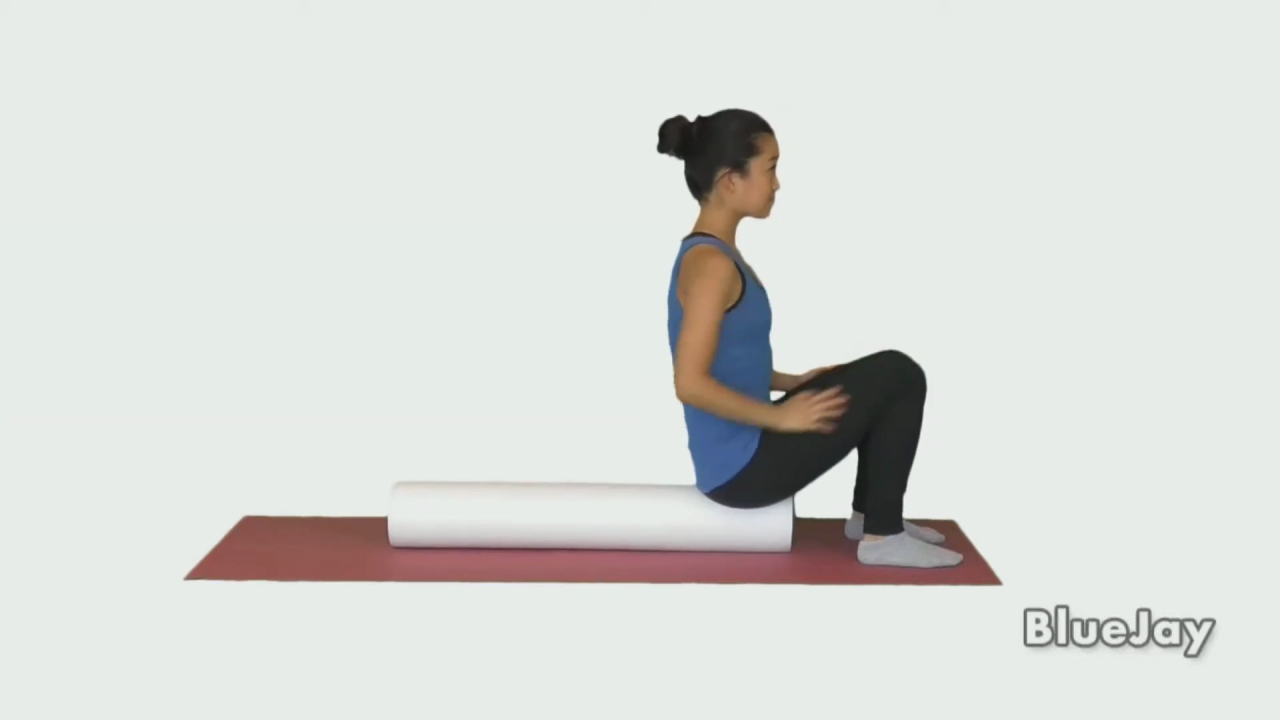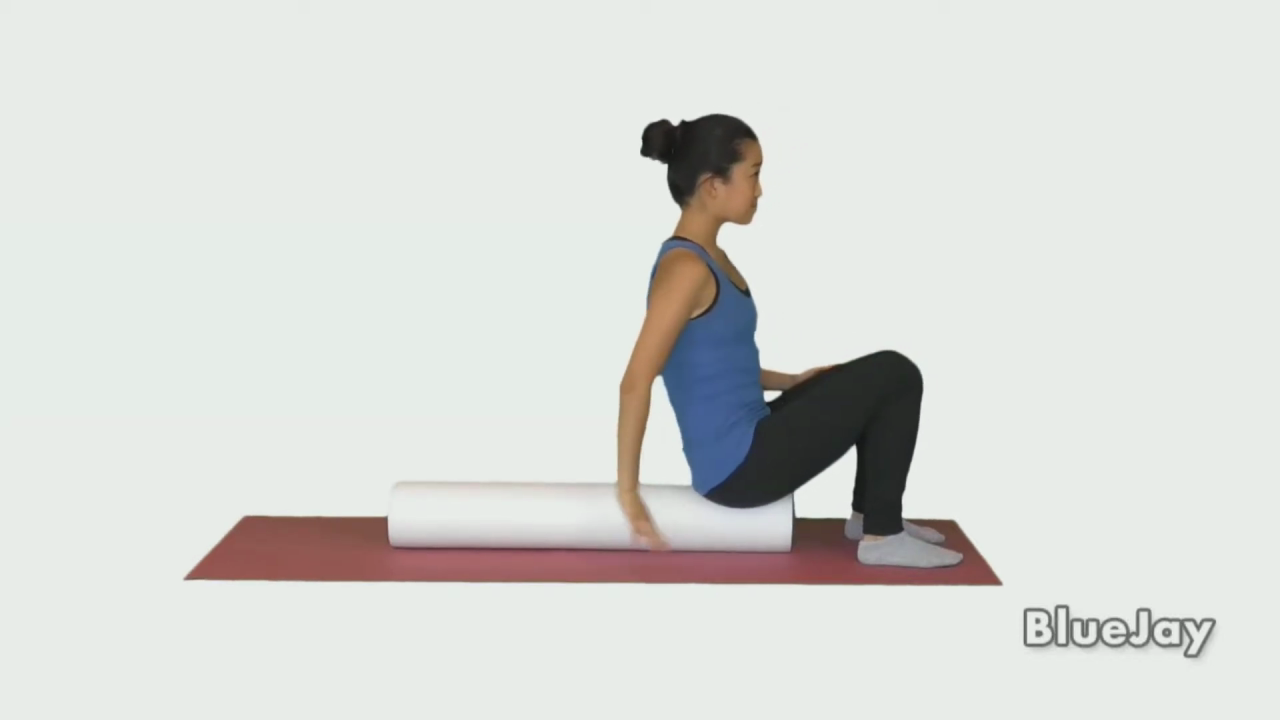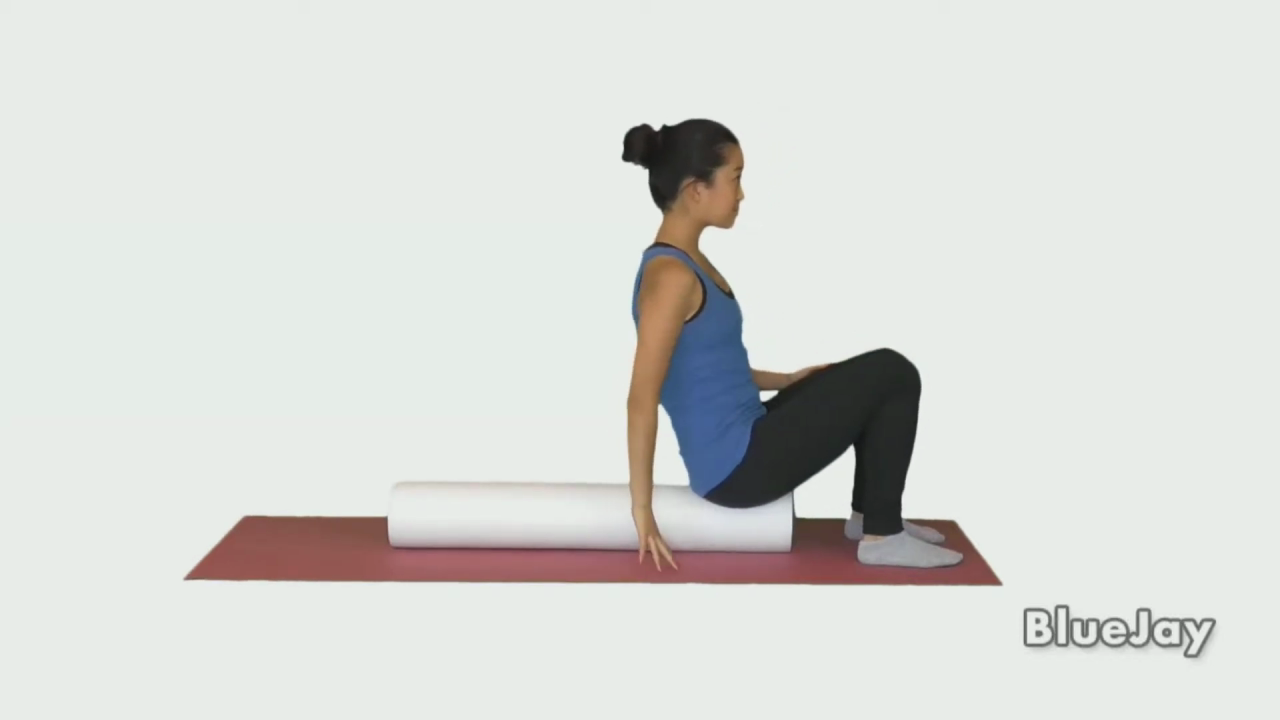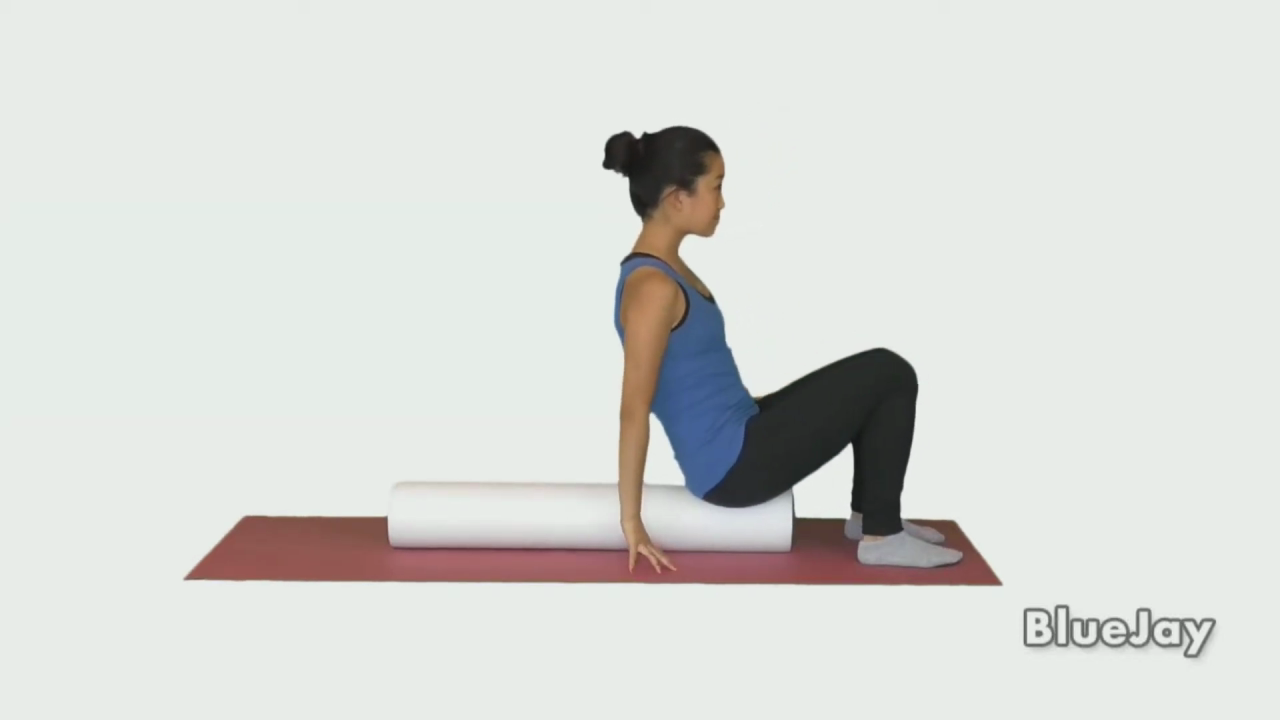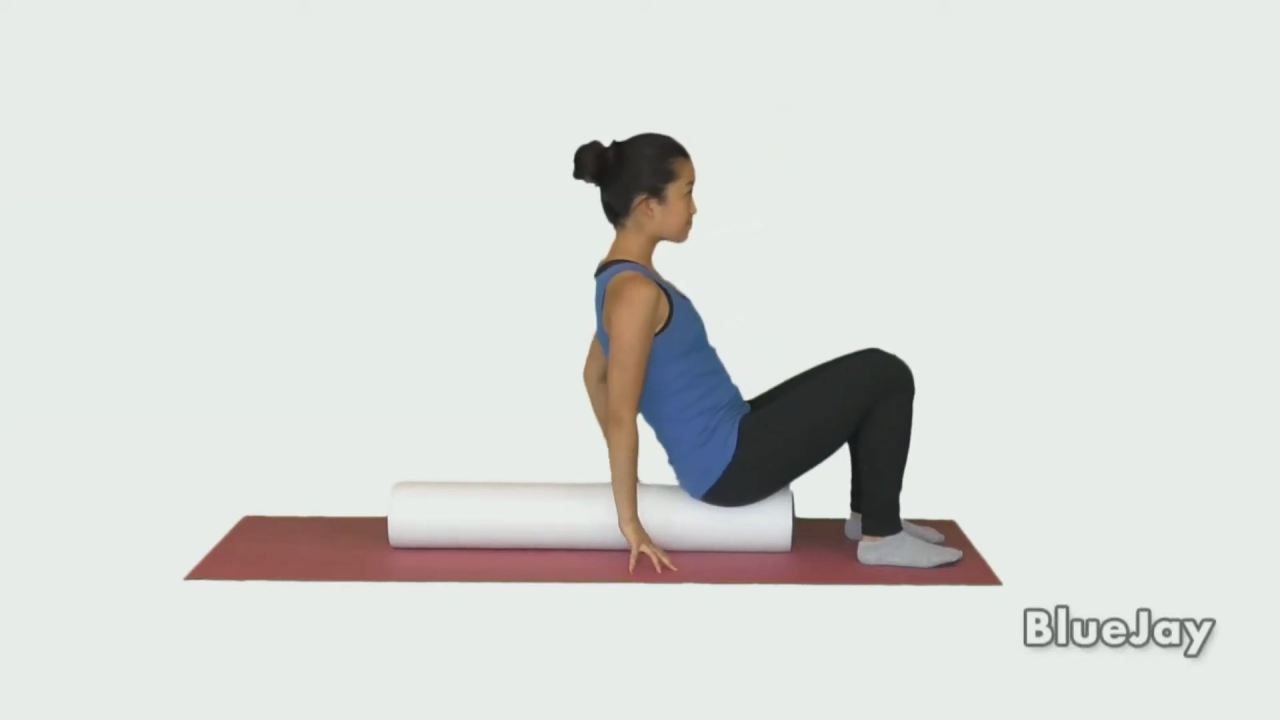
dt=0.5s
person 1, frame 1
left shoulder: (716, 253)
right shoulder: (711, 264)
right elbow: (690, 383)
left wrist: (795, 383)
right wrist: (781, 418)
left hip: (748, 446)
right hip: (742, 466)
left knee: (888, 374)
right knee: (899, 376)
left ankle: (869, 513)
right ankle: (882, 536)
person 1, frame 2
left shoulder: (708, 257)
right shoulder: (685, 268)
right elbow: (635, 383)
left wrist: (791, 381)
right wrist: (629, 490)
left hip: (746, 443)
right hip: (739, 465)
left knee: (881, 380)
right knee: (895, 376)
left ankle: (870, 514)
right ankle: (882, 537)
person 1, frame 3
left shoulder: (687, 260)
right shoulder: (671, 275)
right elbow: (642, 398)
left wrist: (786, 380)
right wrist: (642, 508)
left hip: (743, 442)
right hip: (737, 466)
left knee: (881, 373)
right knee: (894, 376)
left ankle: (868, 514)
right ankle: (881, 537)
person 1, frame 4
left shoulder: (663, 266)
right shoulder: (653, 286)
right elbow: (633, 410)
left wrist: (755, 398)
right wrist: (631, 520)
left hip: (735, 441)
right hip: (734, 464)
left knee: (877, 372)
right knee: (890, 376)
left ankle: (868, 515)
right ankle: (881, 535)
person 1, frame 5
left shoulder: (625, 275)
right shoulder: (636, 291)
left elbow: (595, 376)
right elbow: (621, 414)
left wrist: (624, 470)
right wrist: (629, 521)
left hip: (729, 442)
right hip: (729, 465)
left knee: (872, 373)
right knee: (886, 375)
left ankle: (868, 515)
right ankle: (881, 537)
